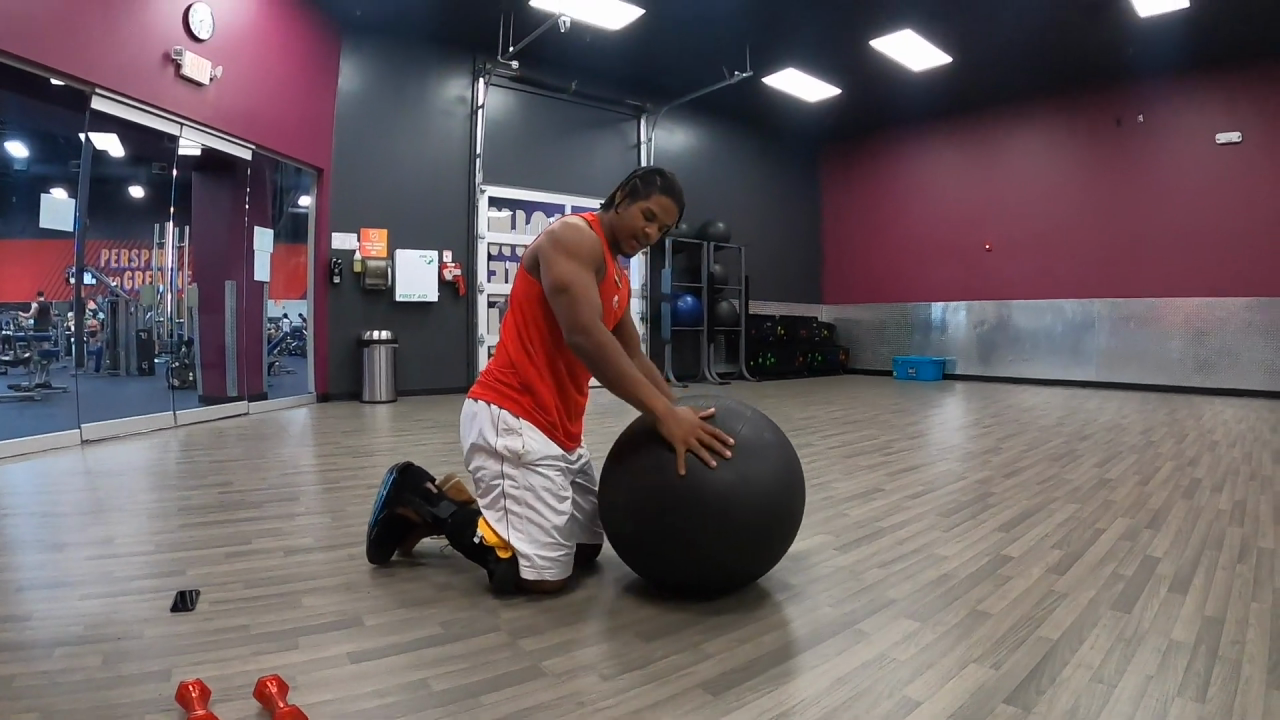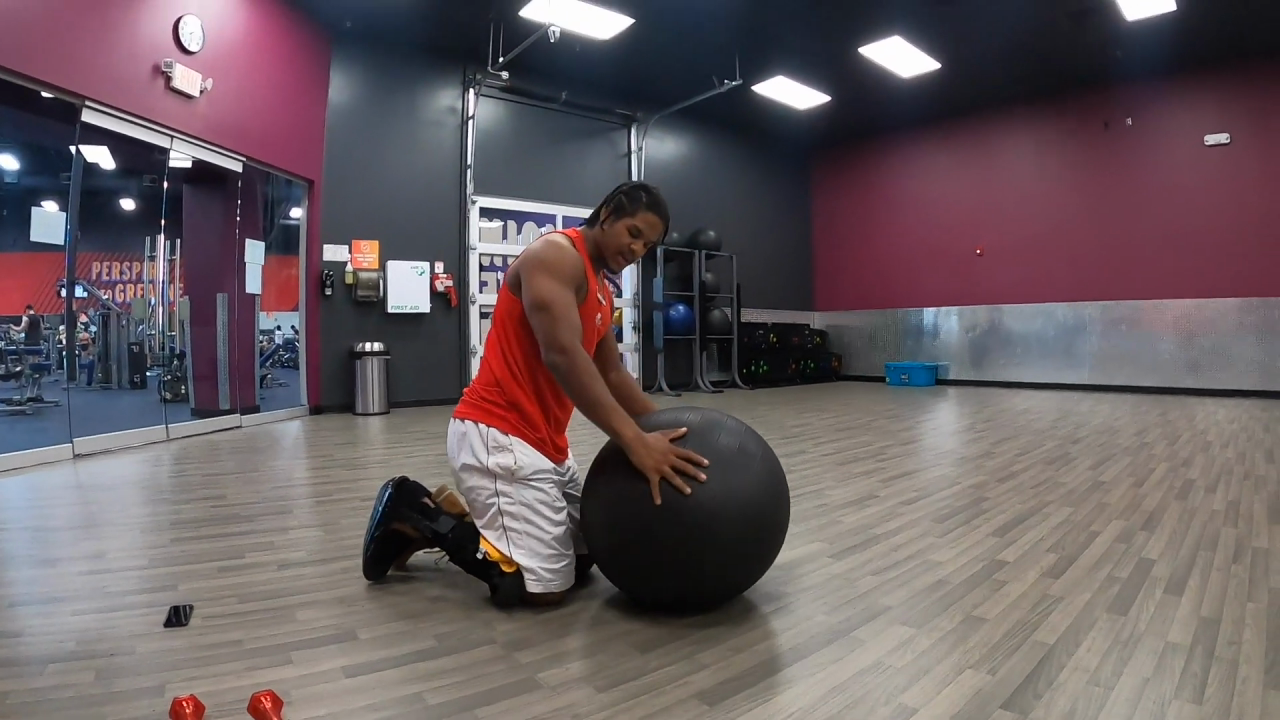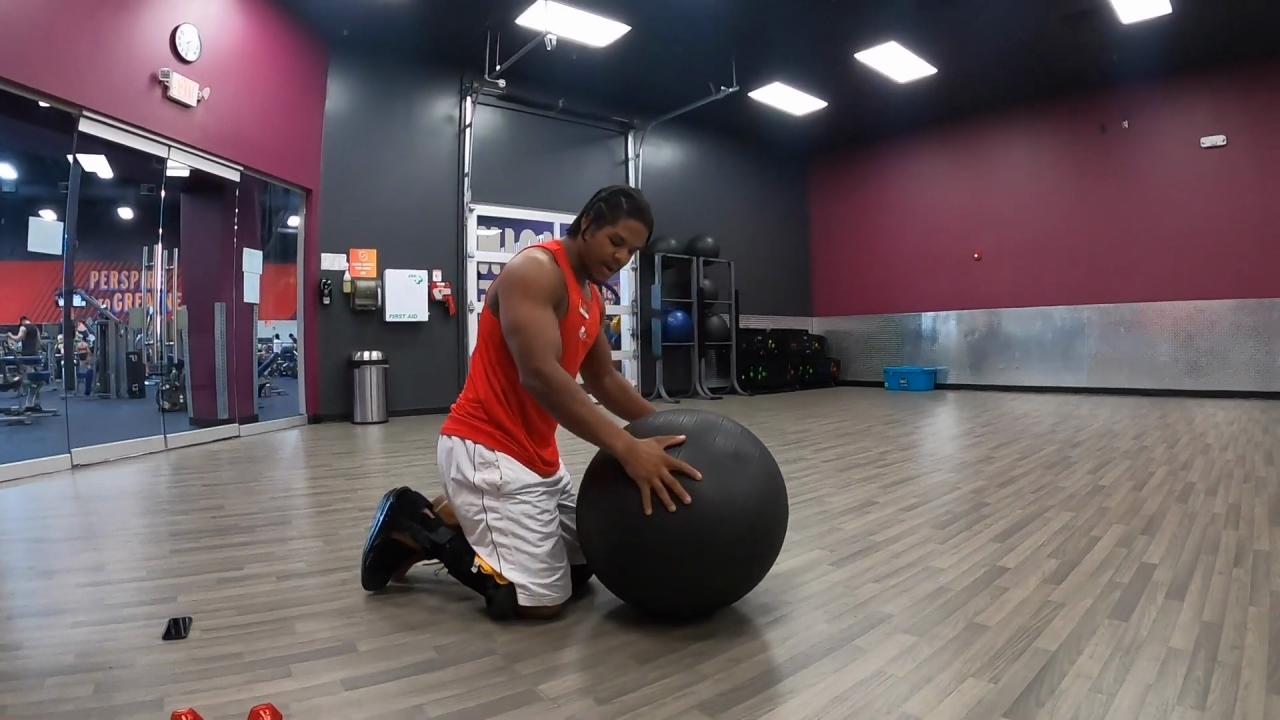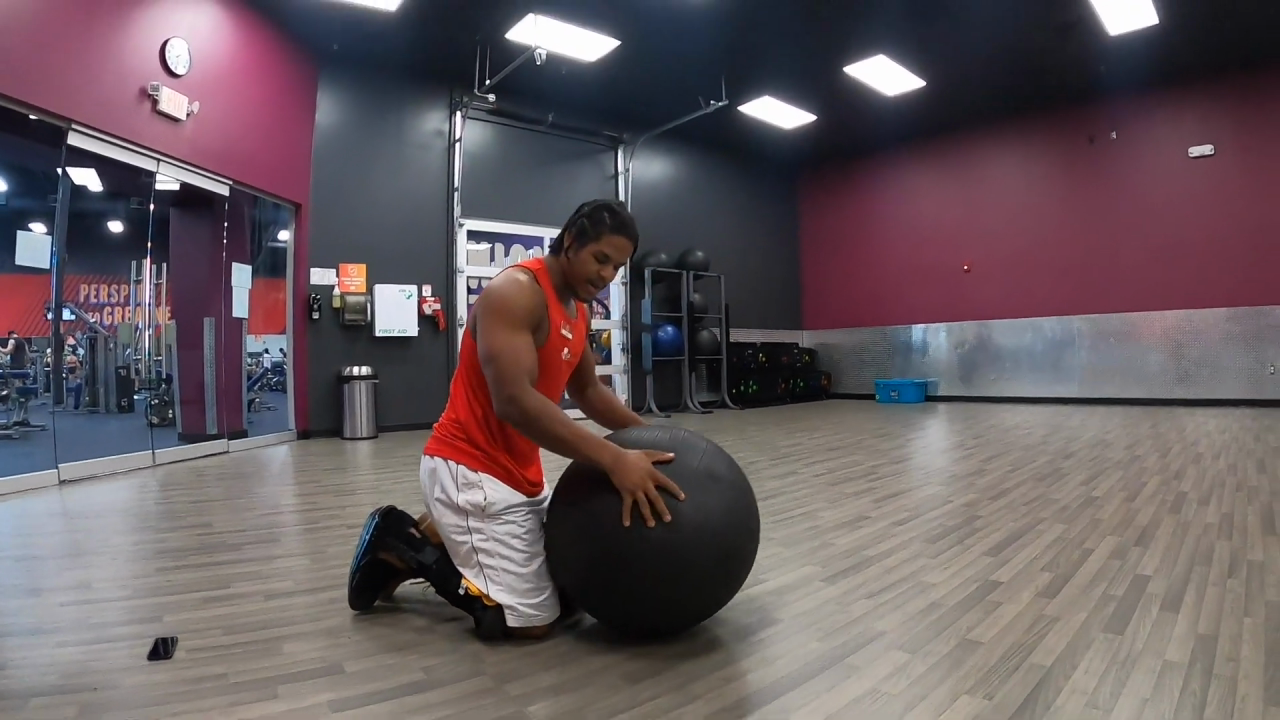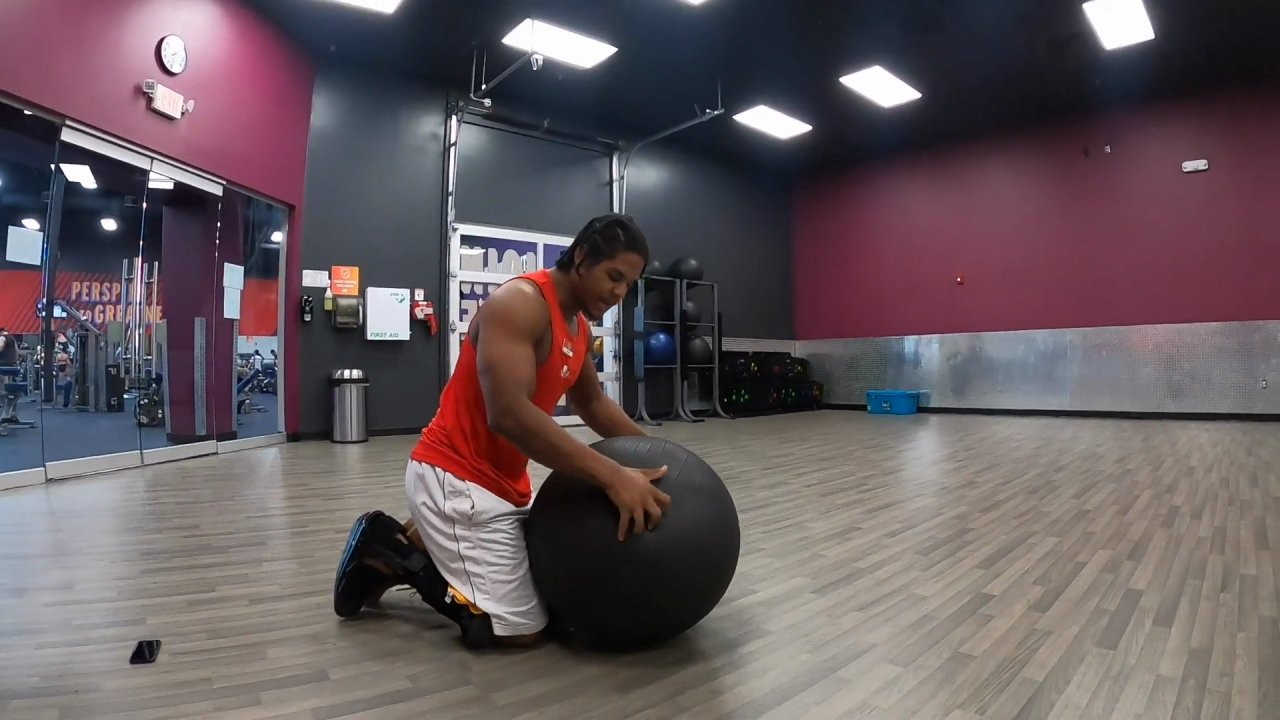
dt=0.2s
person 1, frame 1
left shoulder: (615, 273)
right shoulder: (573, 236)
left elbow: (633, 358)
right elbow: (585, 336)
left wrist: (679, 413)
right wrist: (664, 414)
left hip: (557, 425)
right hip: (510, 418)
left knee: (585, 549)
right knee: (542, 574)
left ankle: (457, 503)
right ankle: (422, 501)
person 1, frame 2
left shoulder: (600, 287)
right shoulder: (555, 254)
left elbow: (611, 373)
right elbow: (561, 354)
left wrist: (663, 426)
right wrist: (633, 438)
left hip: (544, 440)
right hip: (498, 435)
left knee: (580, 558)
right knee: (546, 585)
left ankle: (454, 511)
right ankle: (420, 517)
person 1, frame 3
left shoulder: (591, 295)
right shoulder: (535, 270)
left elbow: (603, 378)
right elbow: (538, 375)
right wrist: (626, 448)
left hip: (536, 455)
right hip: (487, 450)
left knee: (579, 570)
right knee: (543, 599)
left ankle: (450, 523)
right ankle: (420, 527)
person 1, frame 4
left shoulder: (577, 308)
right shoulder: (515, 291)
left elbow: (587, 391)
right elbow: (514, 401)
right wrist: (614, 459)
left hip: (519, 474)
right hip: (471, 470)
right knee: (534, 618)
left ankle: (437, 539)
right ankle: (406, 548)
person 1, frame 5
left shoulder: (580, 326)
right shoulder: (520, 302)
left elbow: (593, 404)
right elbow: (508, 414)
right wrist: (612, 476)
left hip: (502, 481)
right hip: (456, 477)
right knee: (520, 628)
left ankle: (422, 545)
right ankle: (392, 555)
